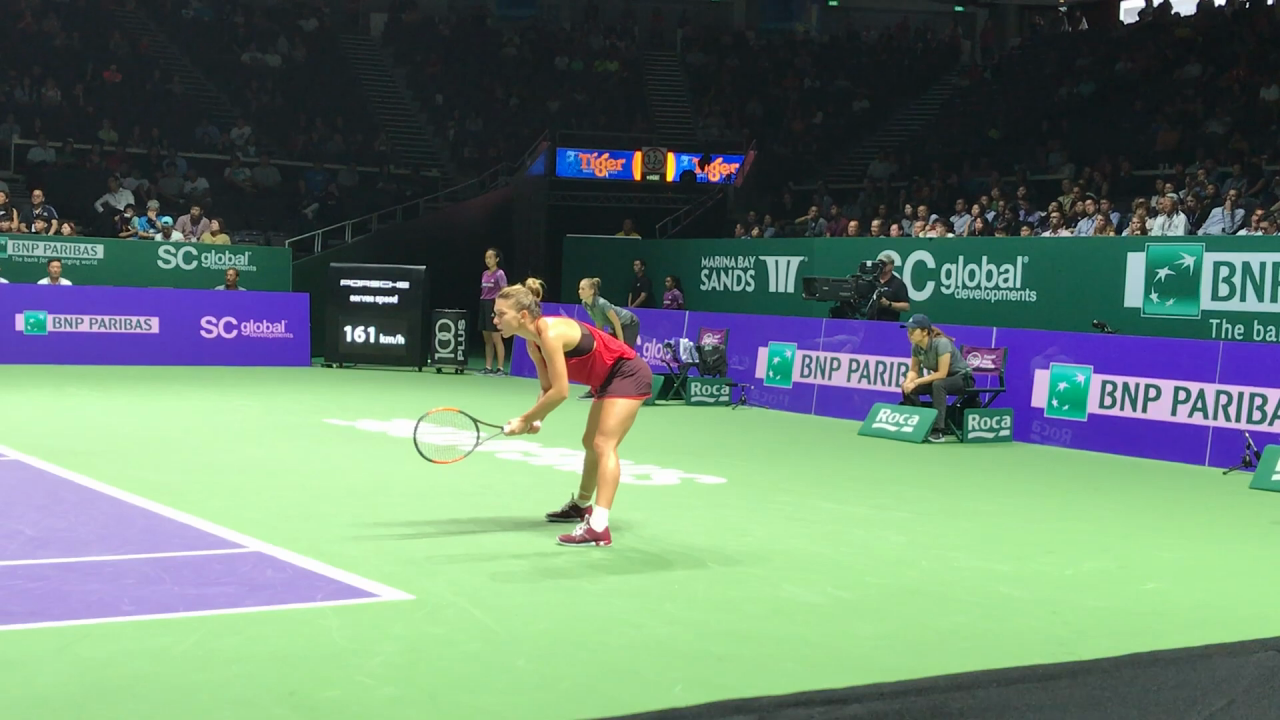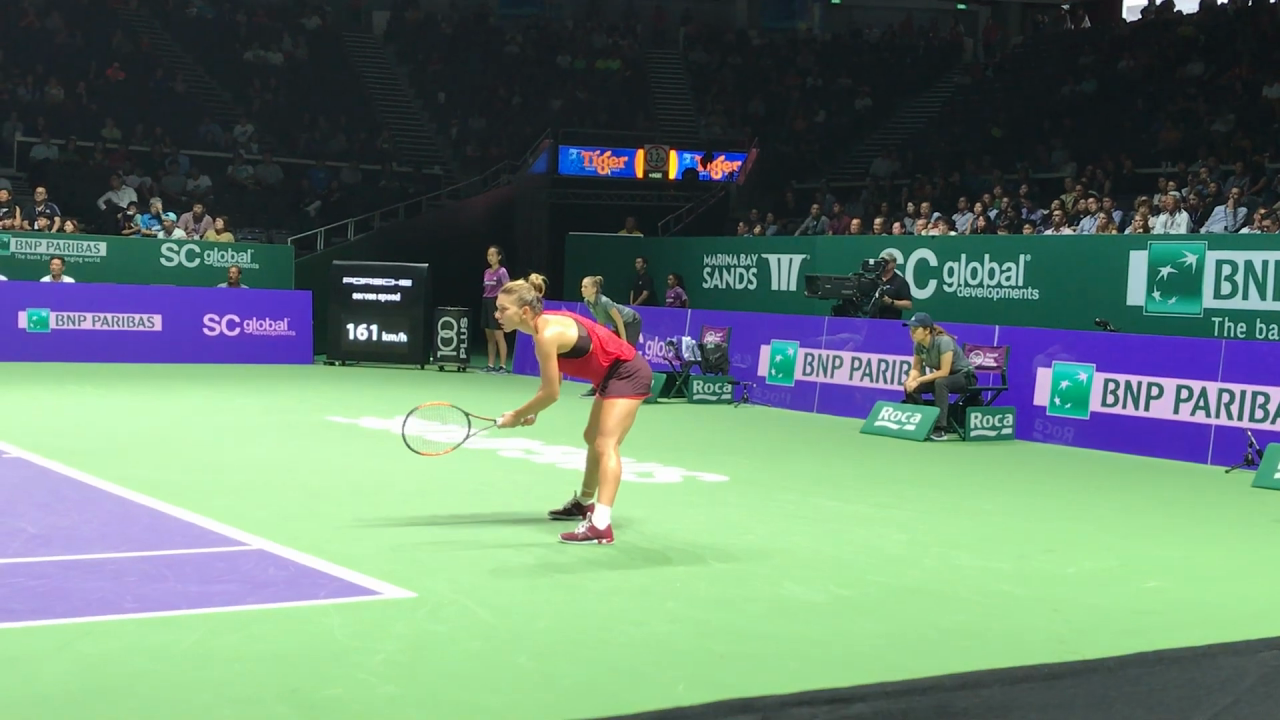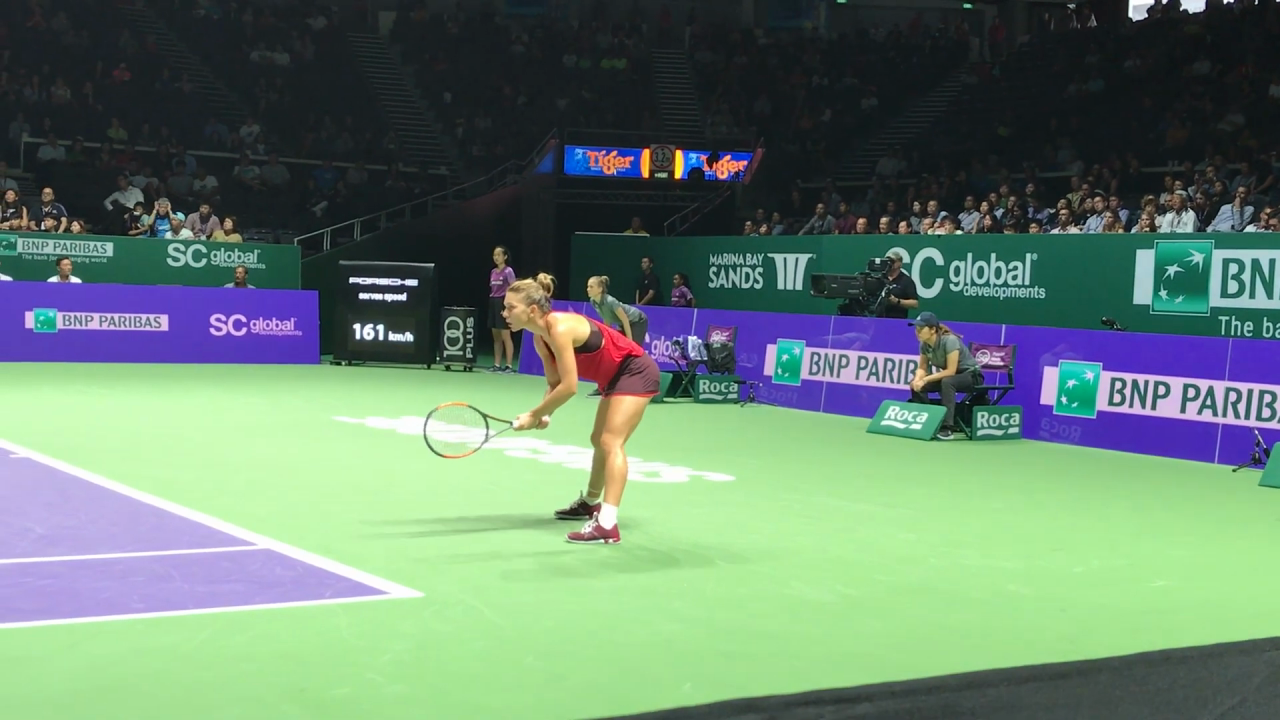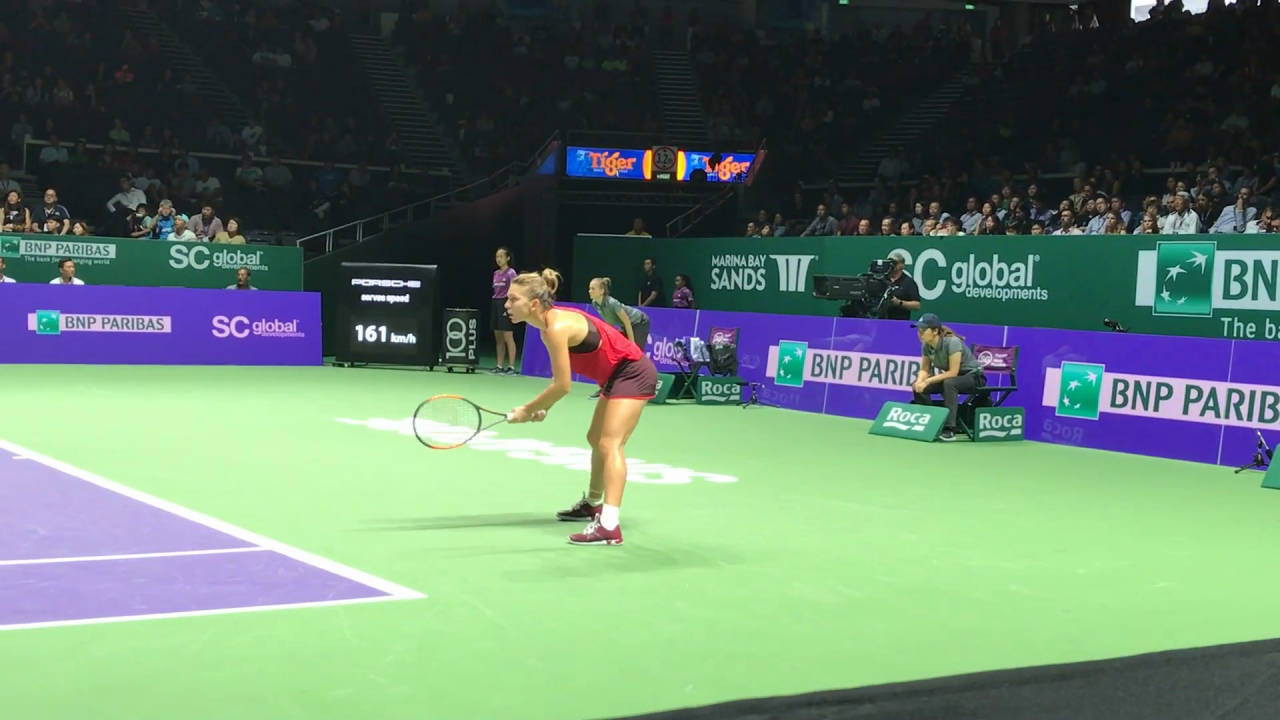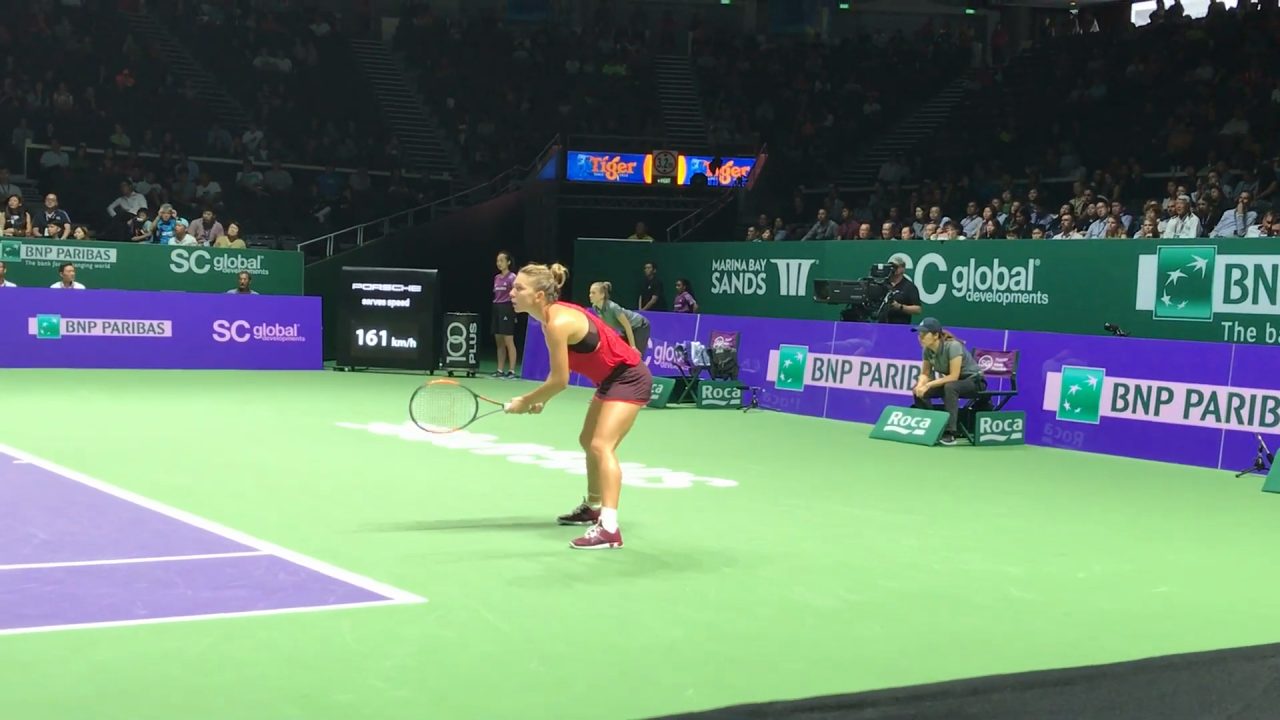
dt=0.5s
person 1, frame 1
left shoulder: (550, 332)
right shoulder: (533, 342)
left elbow: (560, 392)
right elbow: (548, 388)
left wrist: (525, 419)
right wrist: (536, 419)
left hip: (628, 373)
right hip: (608, 379)
left knee: (604, 445)
right knee: (591, 443)
left ankle: (598, 527)
right ankle: (581, 506)
person 1, frame 2
left shoulder: (548, 333)
right shoulder: (542, 327)
left elbow: (552, 393)
right elbow: (551, 381)
left wrist: (517, 415)
right wrist: (532, 412)
left hip: (628, 372)
right hip: (613, 374)
left knee: (606, 444)
right knee: (592, 439)
left ankle: (601, 525)
right ankle: (584, 503)
person 1, frame 3
left shoulder: (560, 328)
right shoulder: (541, 338)
left elbow: (569, 387)
right elbow: (555, 384)
left wrist: (533, 415)
right wrist: (544, 414)
left hip: (636, 371)
right hip: (616, 376)
left knee: (611, 443)
right knee: (599, 441)
left ankle: (607, 524)
right ankle: (590, 503)
person 1, frame 4
left shoulder: (557, 327)
right shoulder: (550, 325)
left elbow: (562, 386)
right elbow: (562, 379)
left wrist: (528, 409)
right wrist: (543, 407)
left hip: (633, 373)
right hip: (619, 375)
left knee: (610, 445)
right knee: (596, 439)
left ankle: (609, 526)
right ankle: (592, 503)
person 1, frame 5
left shoulder: (558, 323)
right shoulder: (553, 317)
left elbow: (560, 381)
right elbow: (561, 372)
left wrist: (525, 401)
right wrist: (540, 400)
left hip: (628, 377)
right hip: (613, 378)
left knee: (602, 445)
right knee: (588, 440)
left ankle: (609, 528)
right ankle: (592, 507)
